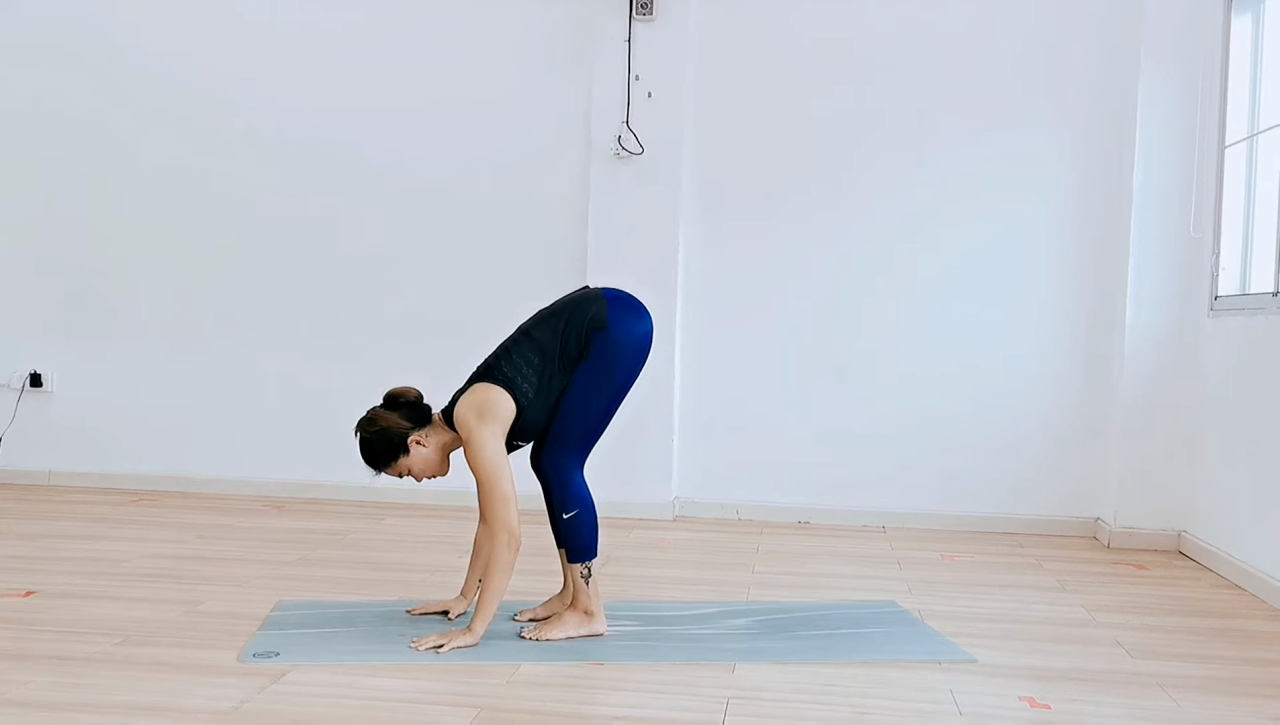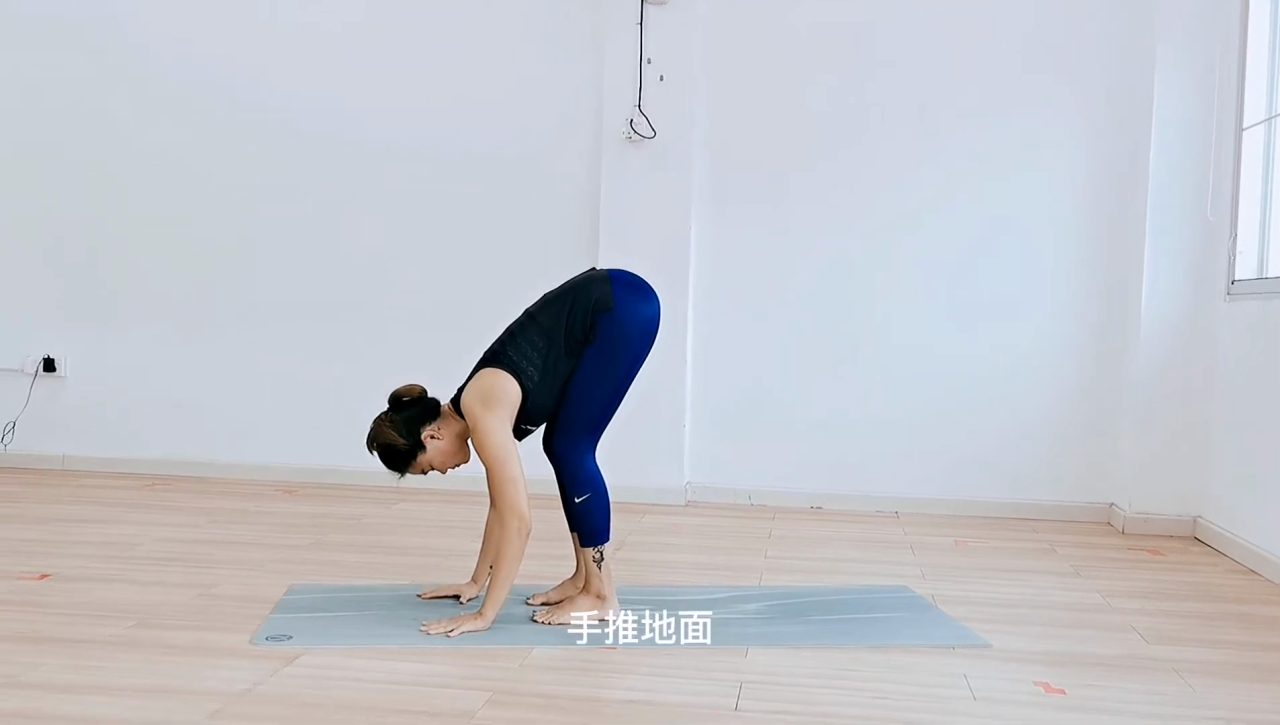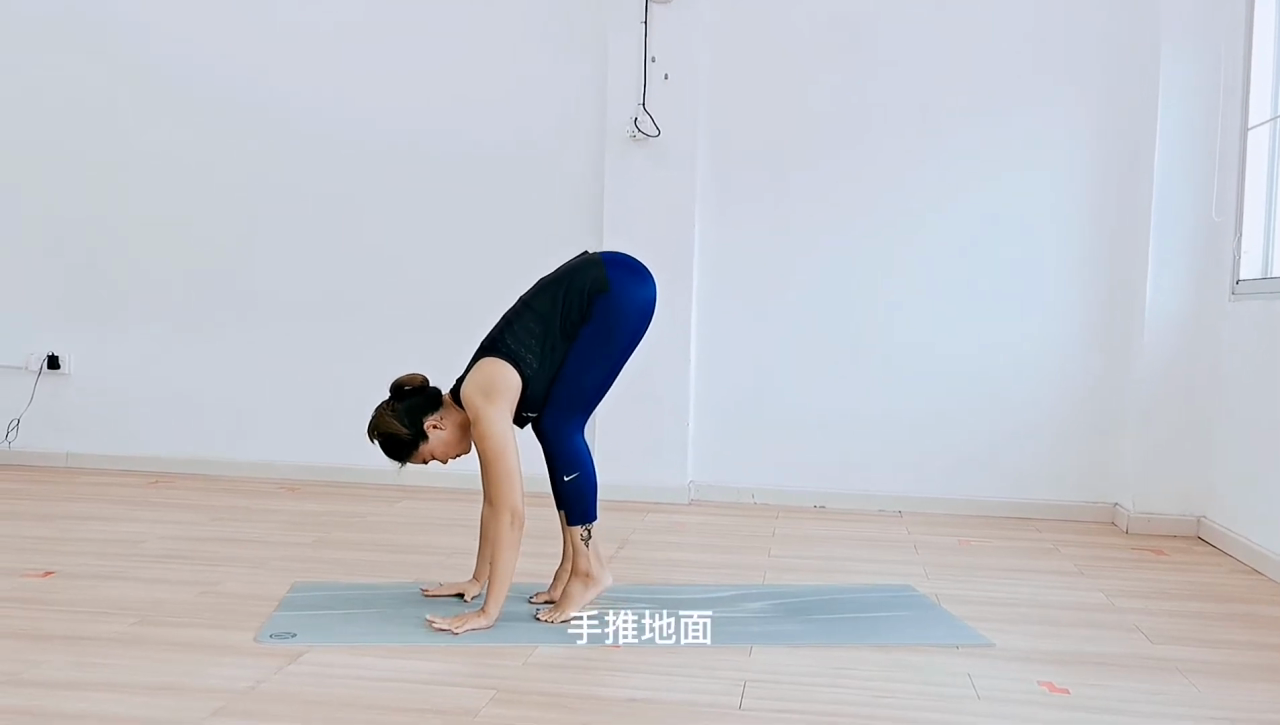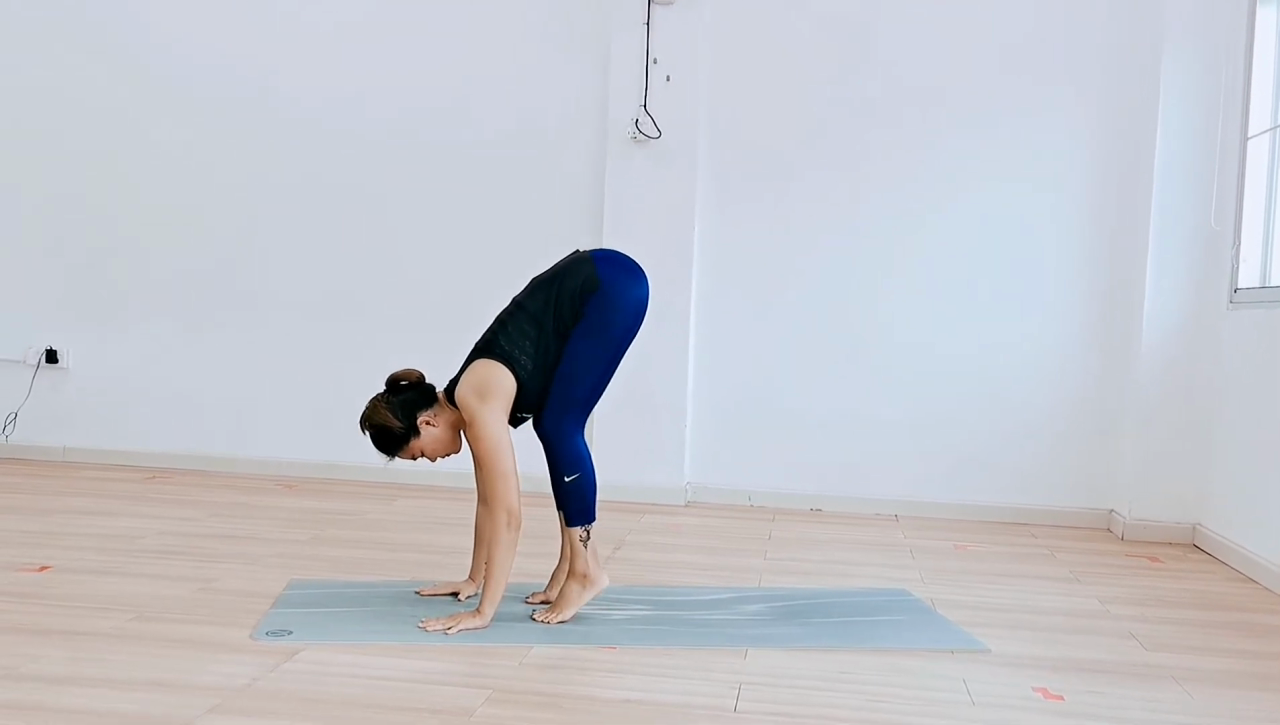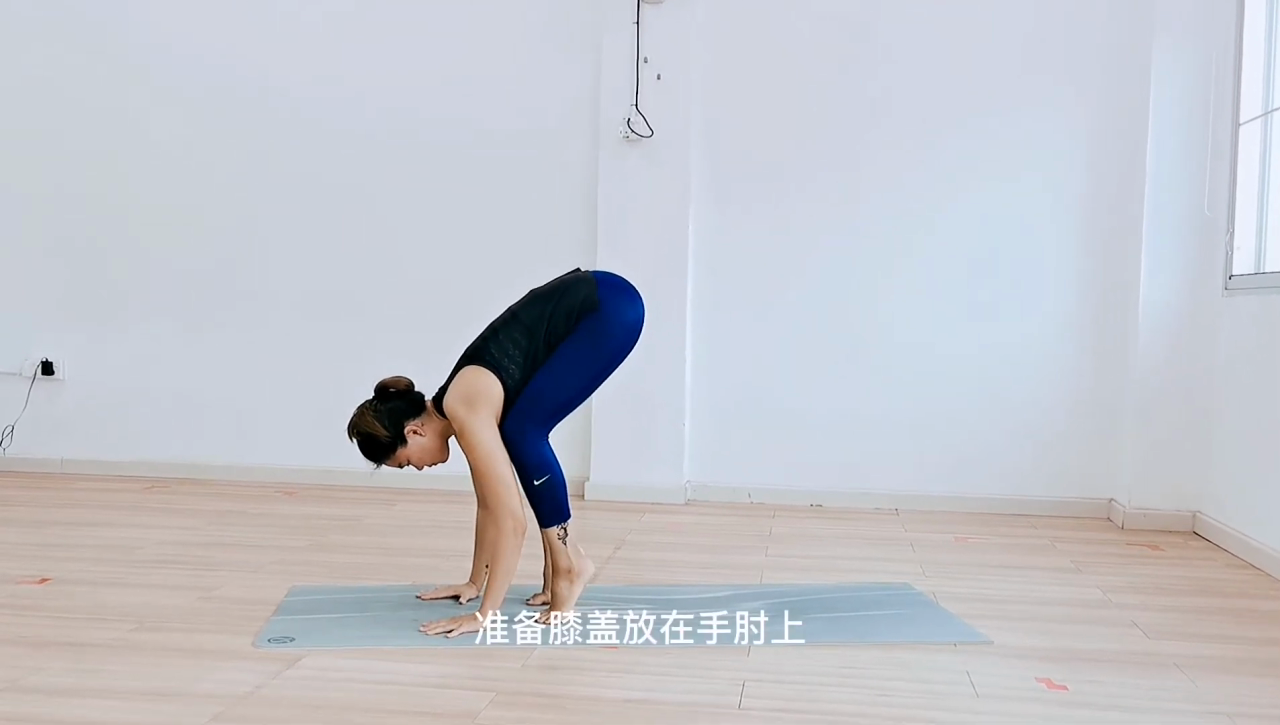
dt=1s
person 1, frame 1
left shoulder: (477, 428)
right shoulder: (466, 422)
left elbow: (507, 536)
right elbow: (490, 521)
left wrist: (474, 630)
right wrist: (465, 598)
left hip: (618, 326)
right hip: (594, 328)
left knee: (559, 465)
right knee: (548, 462)
left ankle: (588, 610)
right ankle: (572, 592)
person 1, frame 2
left shoulder: (483, 415)
right shoulder: (477, 410)
left elbow: (518, 521)
right elbow: (501, 506)
left wrist: (484, 615)
right wrist: (476, 582)
left hip: (624, 306)
right hip: (601, 309)
left knee: (570, 449)
right knee: (561, 446)
left ankle: (600, 592)
right ankle: (584, 576)
person 1, frame 3
left shoulder: (482, 404)
right shoulder: (471, 404)
left elbow: (510, 513)
right elbow: (494, 500)
left wrist: (487, 612)
right wrist: (478, 579)
left hip: (620, 288)
right hip: (596, 292)
left knee: (559, 428)
right knee: (551, 428)
left ankle: (589, 569)
right ankle: (572, 564)
person 1, frame 4
left shoulder: (477, 403)
right shoulder: (467, 405)
left elbow: (506, 513)
right elbow: (488, 499)
left wrist: (484, 612)
right wrist: (474, 579)
left hip: (612, 286)
right hip: (590, 290)
left knee: (559, 428)
right knee: (552, 426)
left ankle: (585, 571)
right ankle: (570, 565)
person 1, frame 5
left shoulder: (466, 412)
right shoulder: (457, 410)
left elbow: (511, 521)
right elbow: (489, 503)
left wrist: (485, 615)
right wrist: (475, 582)
left hip: (610, 306)
right hip: (583, 308)
left knee: (522, 433)
right knee: (523, 436)
left ankle: (570, 564)
right ankle: (557, 568)
